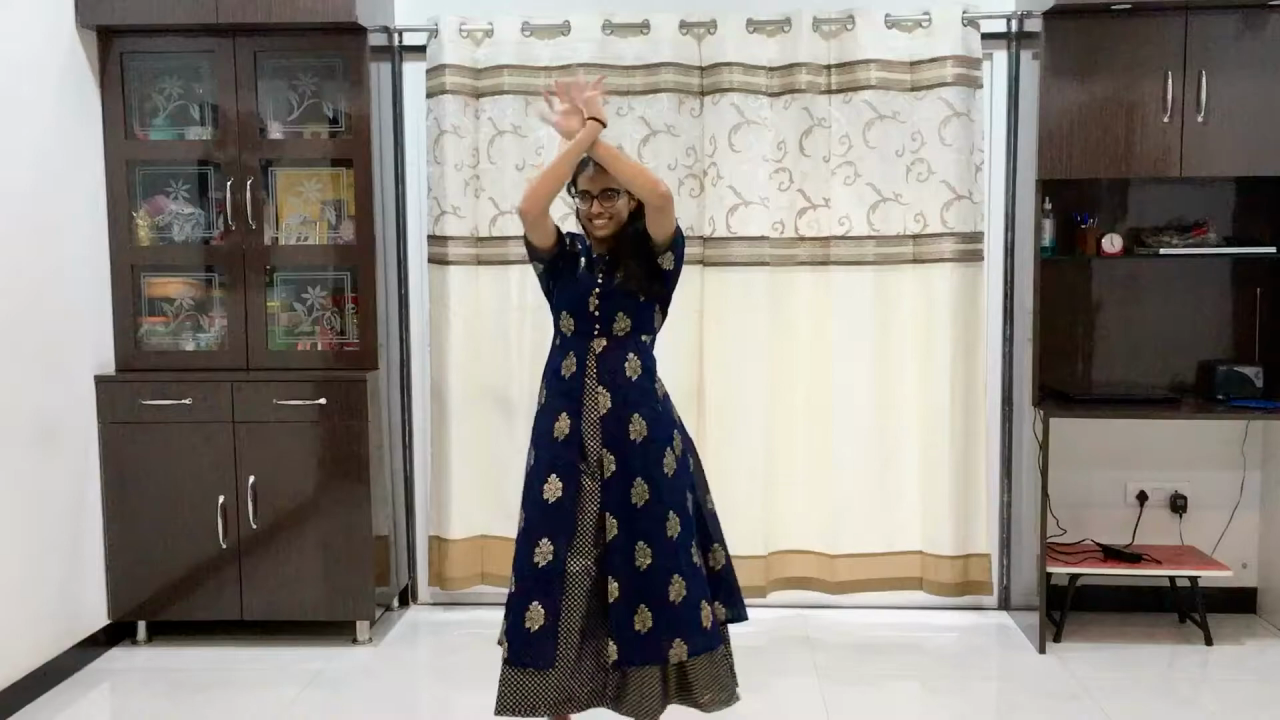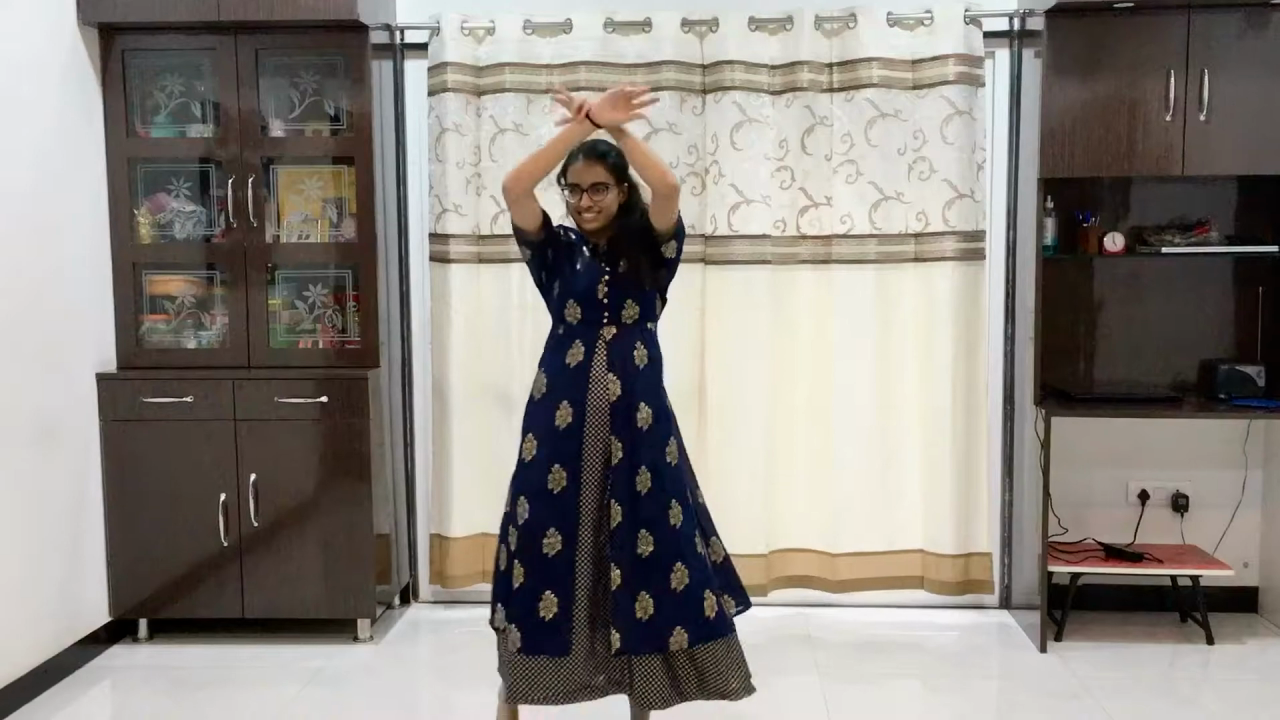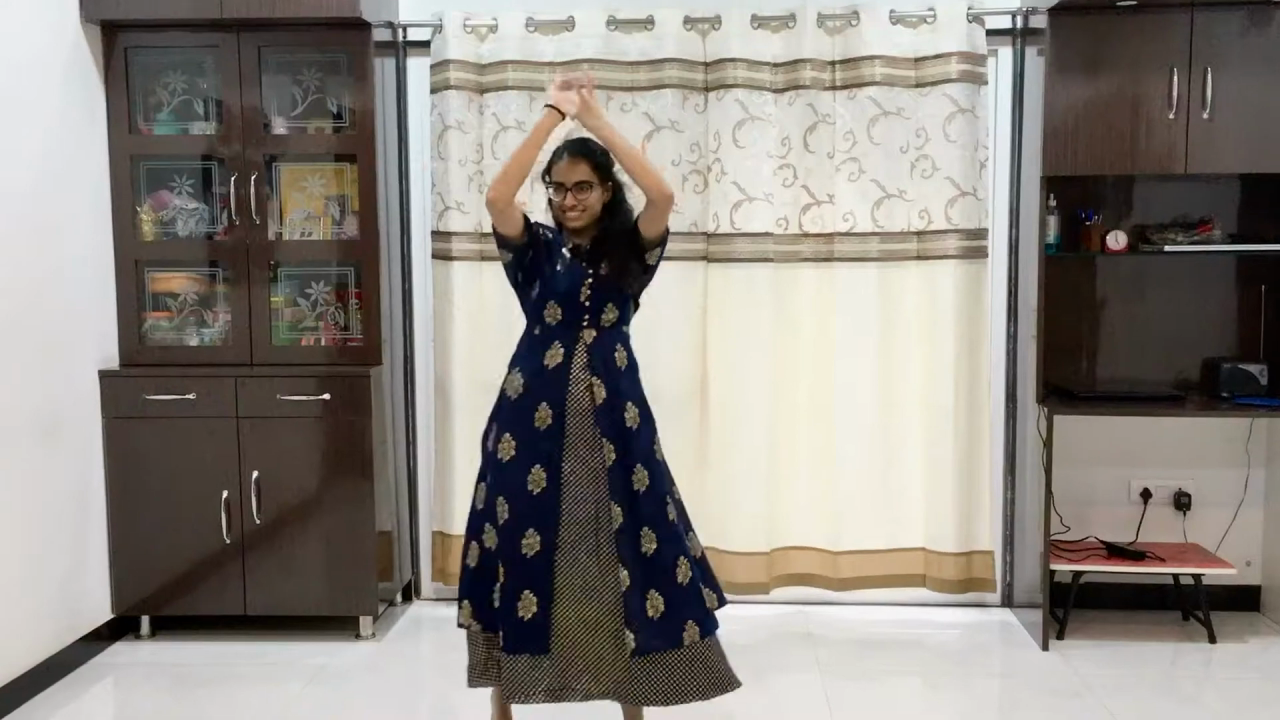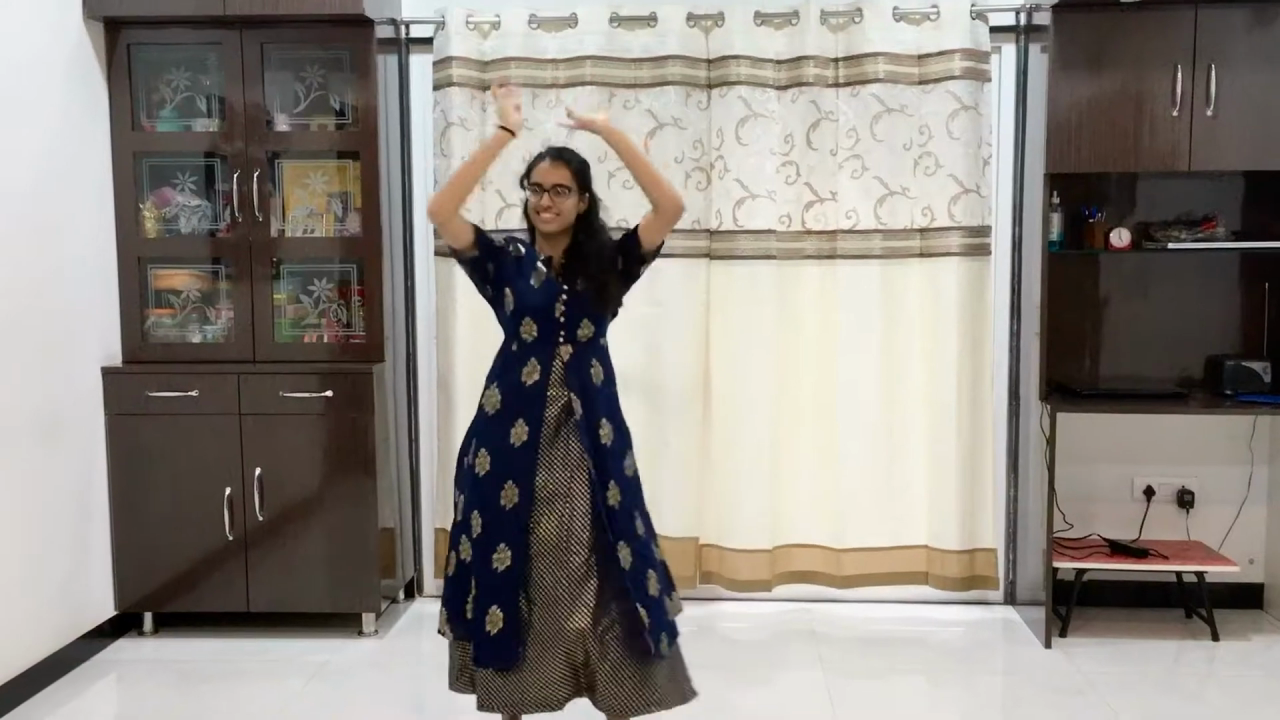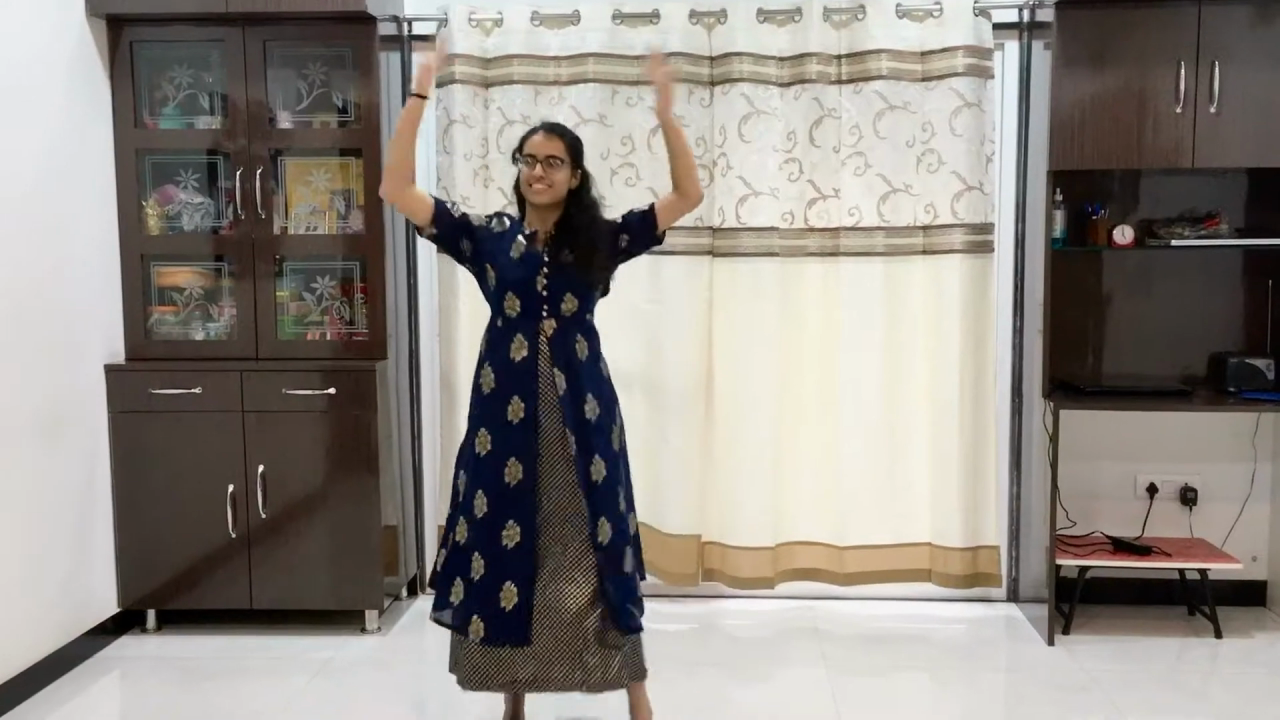
dt=0.2s
person 1, frame 1
left shoulder: (655, 259)
right shoulder: (562, 258)
left elbow: (660, 195)
right elbow: (531, 206)
left wrist: (593, 130)
right wrist: (582, 132)
left hip: (639, 431)
right hip: (566, 432)
left knee: (647, 568)
right knee: (556, 571)
person 1, frame 2
left shoulder: (651, 250)
right shoulder: (555, 251)
left elbow: (668, 186)
right elbow: (514, 188)
left wrist: (610, 127)
right wrist: (583, 122)
left hip: (637, 420)
right hip: (562, 420)
left knee: (644, 559)
right knee: (543, 553)
person 1, frame 3
left shoulder: (631, 252)
right shoulder: (533, 249)
left elbow: (662, 196)
right elbow: (497, 197)
left wrist: (597, 122)
right wrist: (553, 114)
left hip: (614, 418)
right hip: (534, 419)
left knee: (629, 558)
right knee: (521, 553)
person 1, frame 4
left shoulder: (610, 264)
right shoulder: (502, 260)
left elbow: (670, 206)
right elbow: (440, 211)
left wrist: (607, 129)
right wrist: (504, 132)
left hip: (590, 432)
right hip: (511, 434)
left knee: (602, 572)
right knee: (501, 571)
person 1, frame 5
left shoulder: (603, 239)
right shoulder: (486, 237)
left elbow: (688, 196)
right elbow: (396, 189)
left wrist: (665, 114)
right wrist: (418, 96)
left hip: (581, 410)
right hip: (506, 411)
left knee: (596, 546)
right knee: (502, 549)
